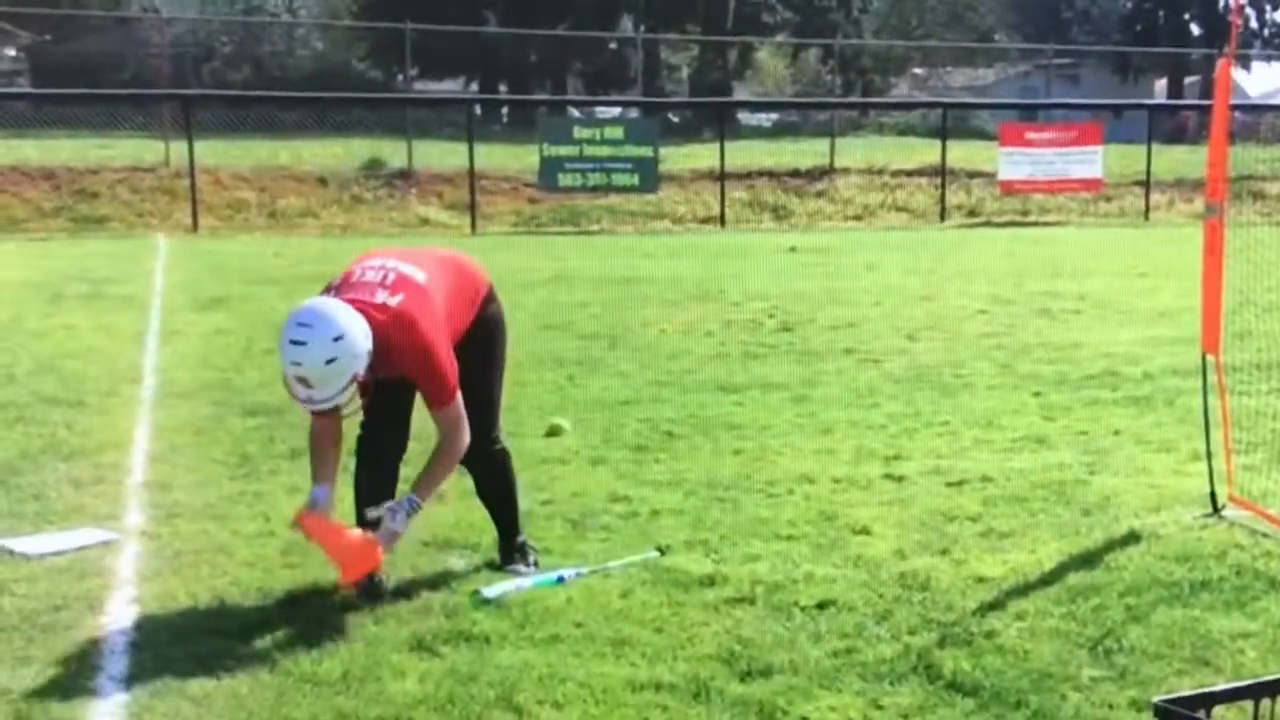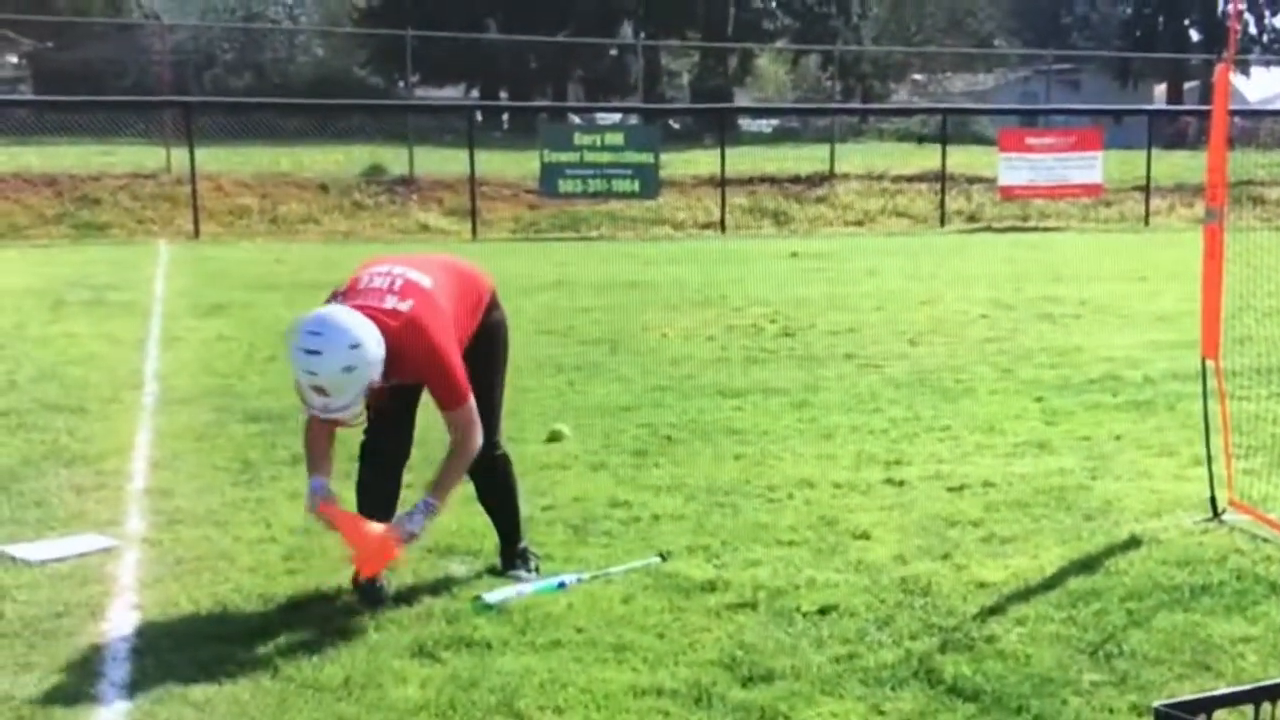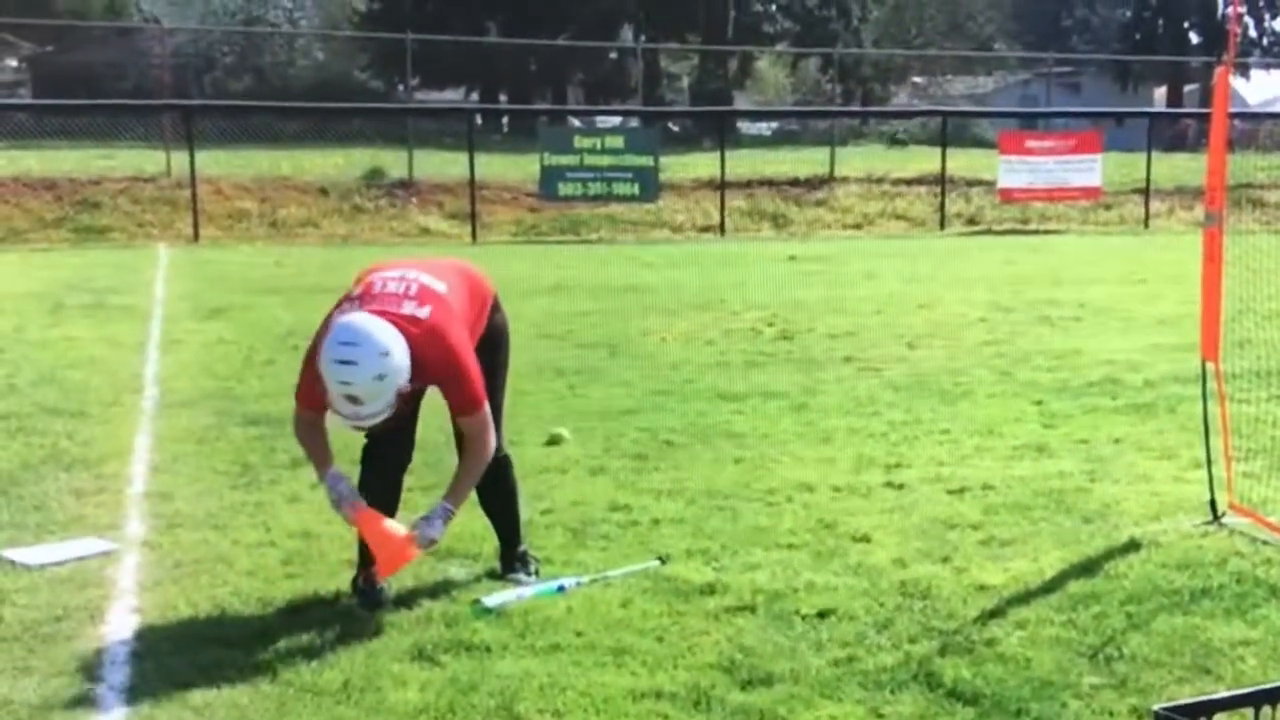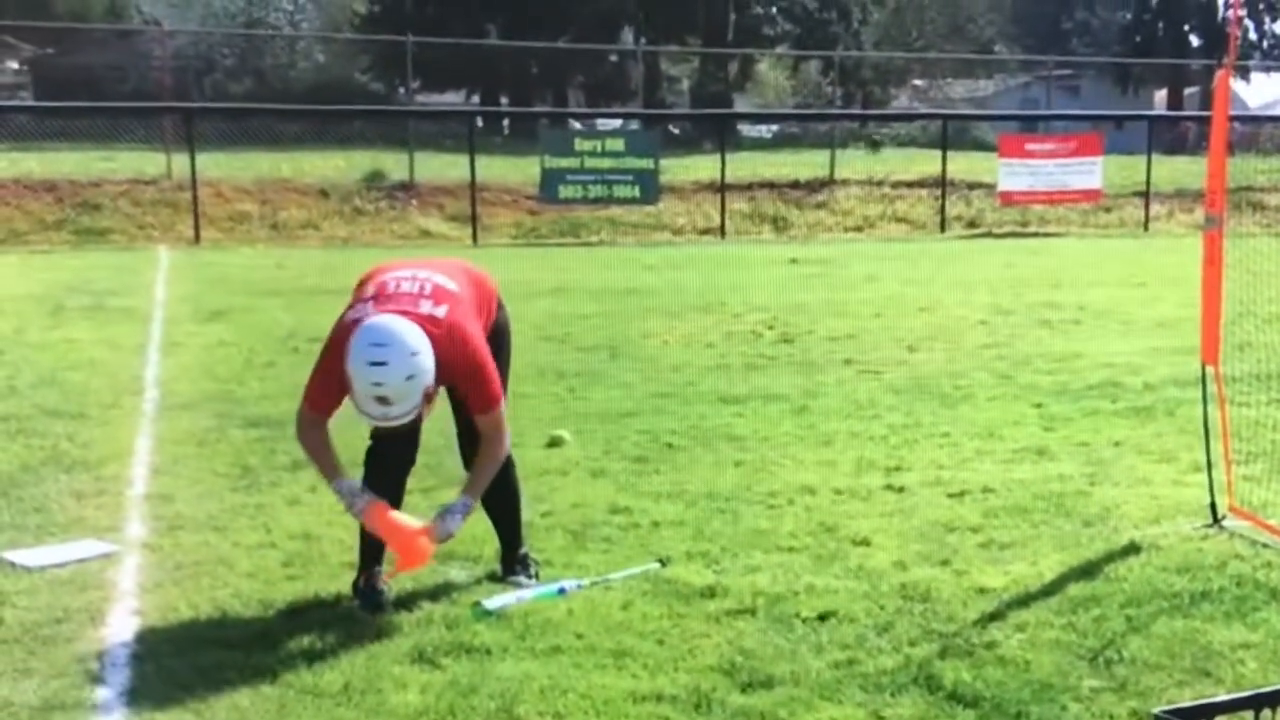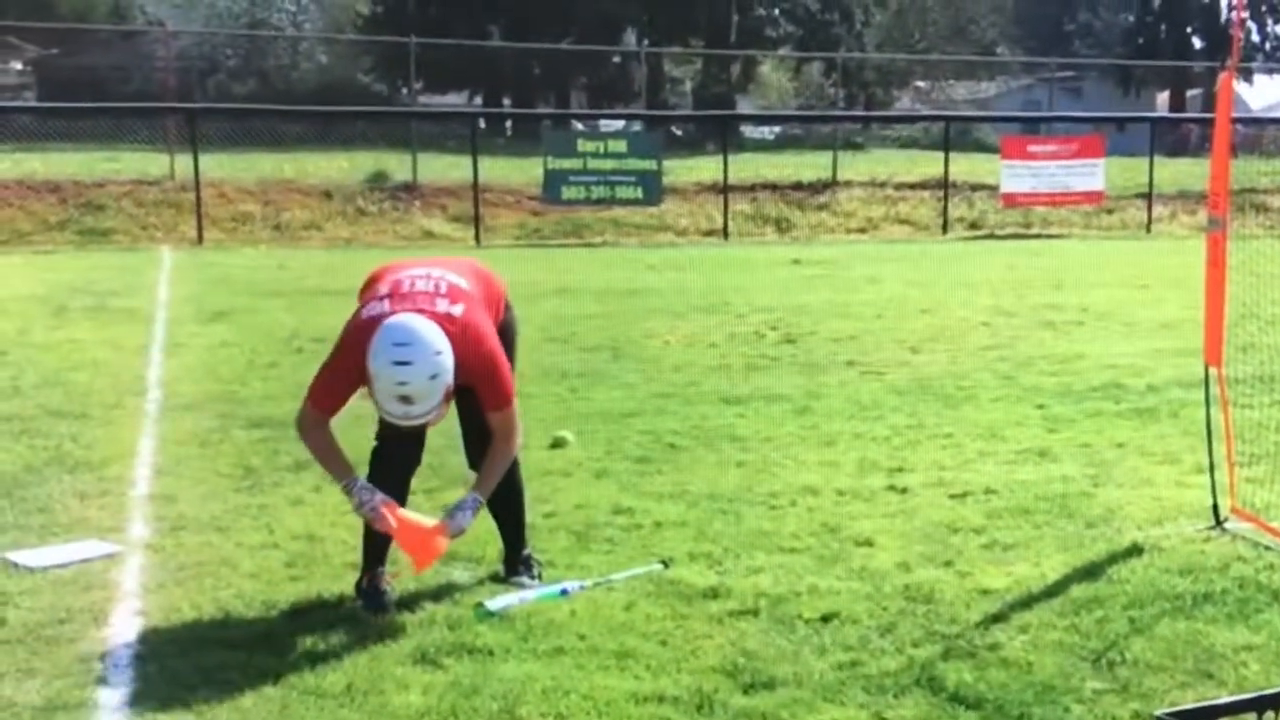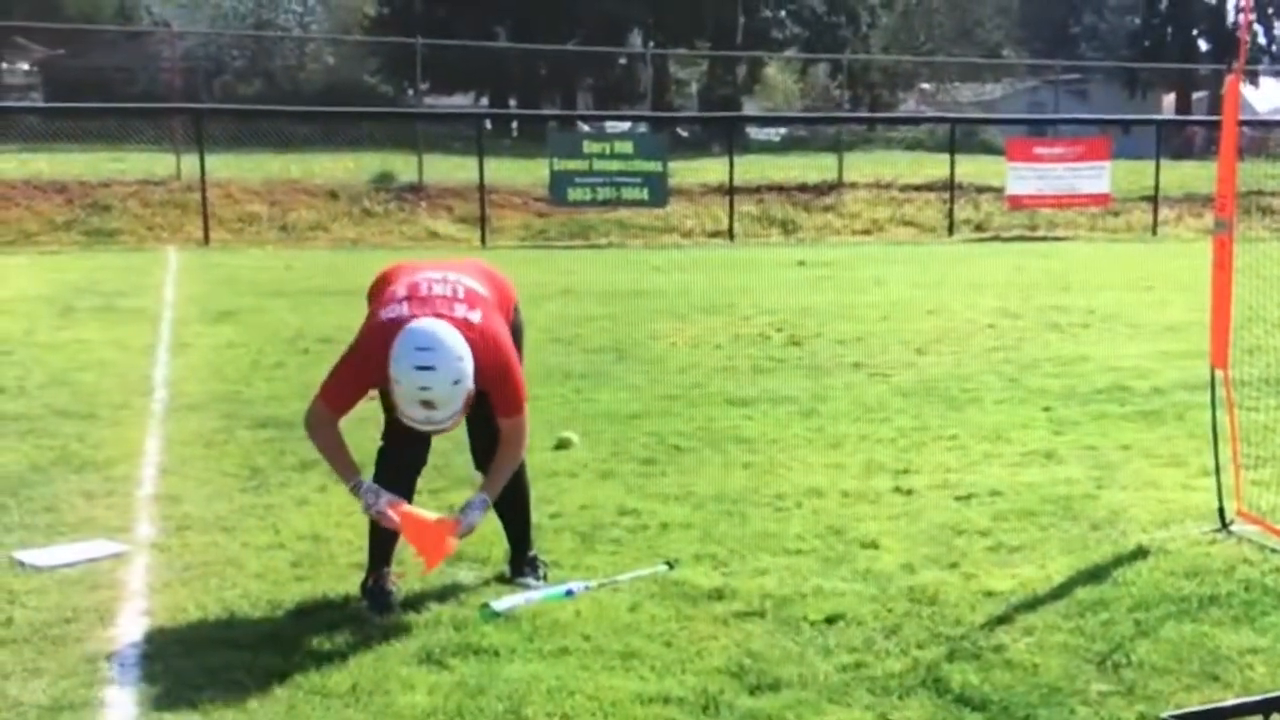
dt=0.2s
person 1, frame 1
left shoulder: (417, 337)
right shoulder: (319, 341)
left elbow: (456, 436)
right elbow: (324, 421)
left wrist: (409, 506)
right wrist: (321, 491)
left knee: (480, 441)
right knee: (379, 441)
left ankle: (513, 545)
person 1, frame 2
left shoulder: (425, 341)
right shoulder: (324, 346)
left elbow: (469, 436)
right elbow: (320, 421)
left wrist: (425, 509)
right wrist: (319, 482)
left knee: (484, 448)
right knee: (383, 446)
left ankle: (515, 550)
person 1, frame 3
left shoulder: (444, 347)
right shoulder: (331, 348)
left elbow: (481, 439)
right elbow: (306, 418)
left wrist: (443, 513)
right wrist: (330, 477)
left knee: (490, 450)
right knee: (385, 450)
left ankle: (514, 554)
right ankle: (369, 570)
person 1, frame 4
left shoulder: (463, 345)
right shoulder: (345, 347)
left elbow: (497, 437)
right elbow: (309, 422)
left wrist: (462, 506)
right wrist: (344, 487)
left knee: (481, 448)
right knee: (390, 450)
left ankle: (515, 555)
right ankle: (369, 571)
person 1, frame 5
left shoulder: (478, 343)
right shoulder: (358, 344)
left elbow: (508, 435)
right elbow: (310, 421)
left wrist: (472, 502)
right wrist: (354, 487)
left knee: (487, 445)
right knee: (396, 449)
left ankle: (518, 556)
right ankle: (372, 573)
person 1, frame 6
left shoulder: (493, 348)
right shoulder: (376, 345)
left elbow: (515, 439)
right elbow: (318, 420)
left wrist: (481, 502)
right wrist: (361, 488)
right hip: (401, 317)
left knee: (493, 447)
right knee: (403, 449)
left ankle: (524, 557)
right ankle: (377, 573)
